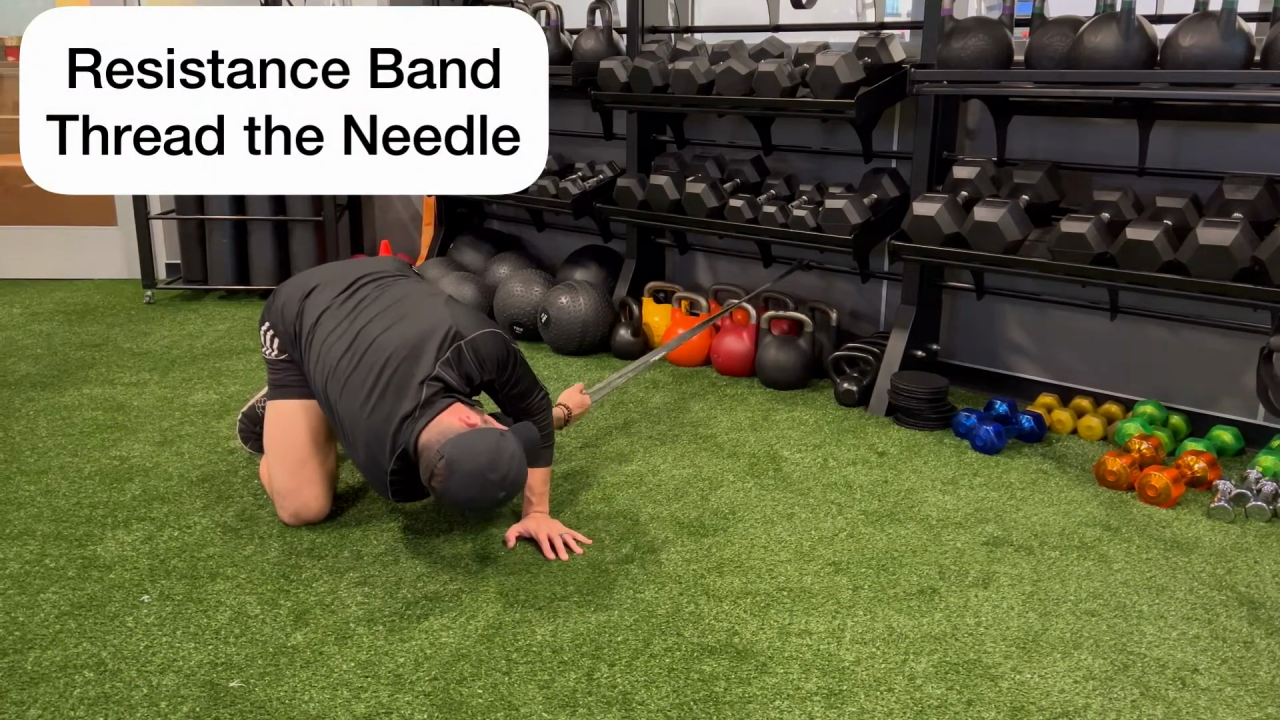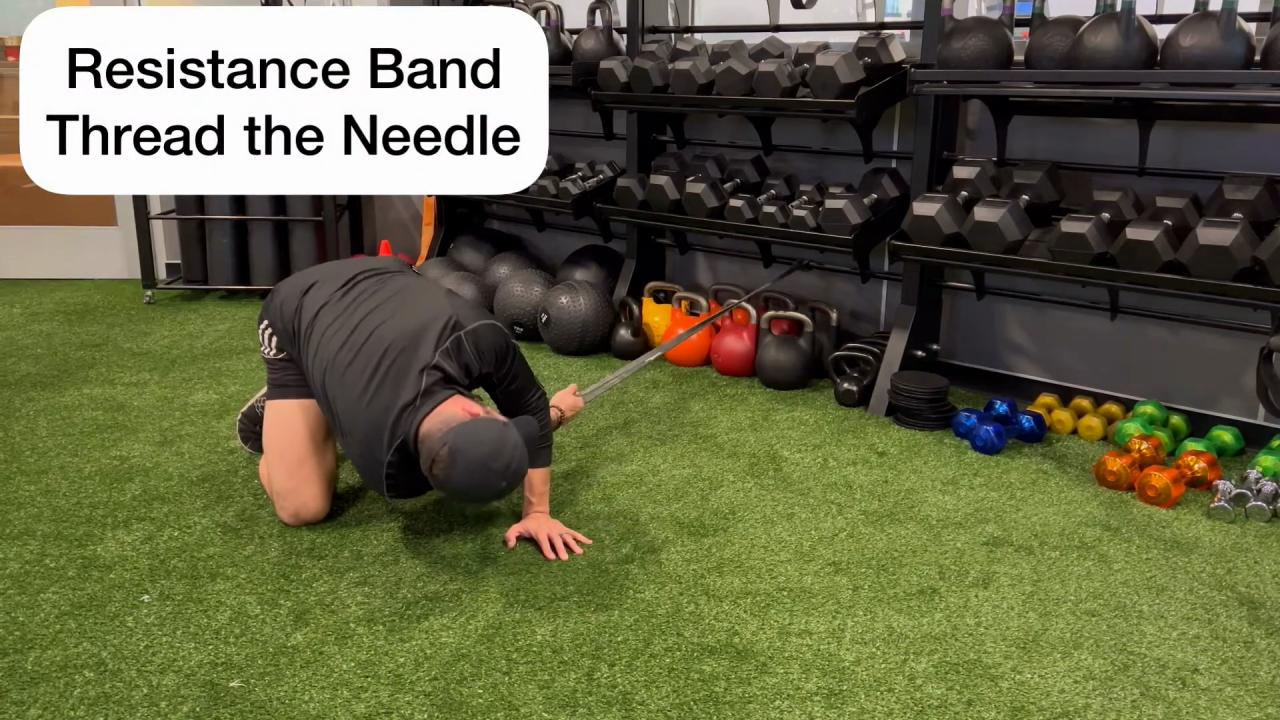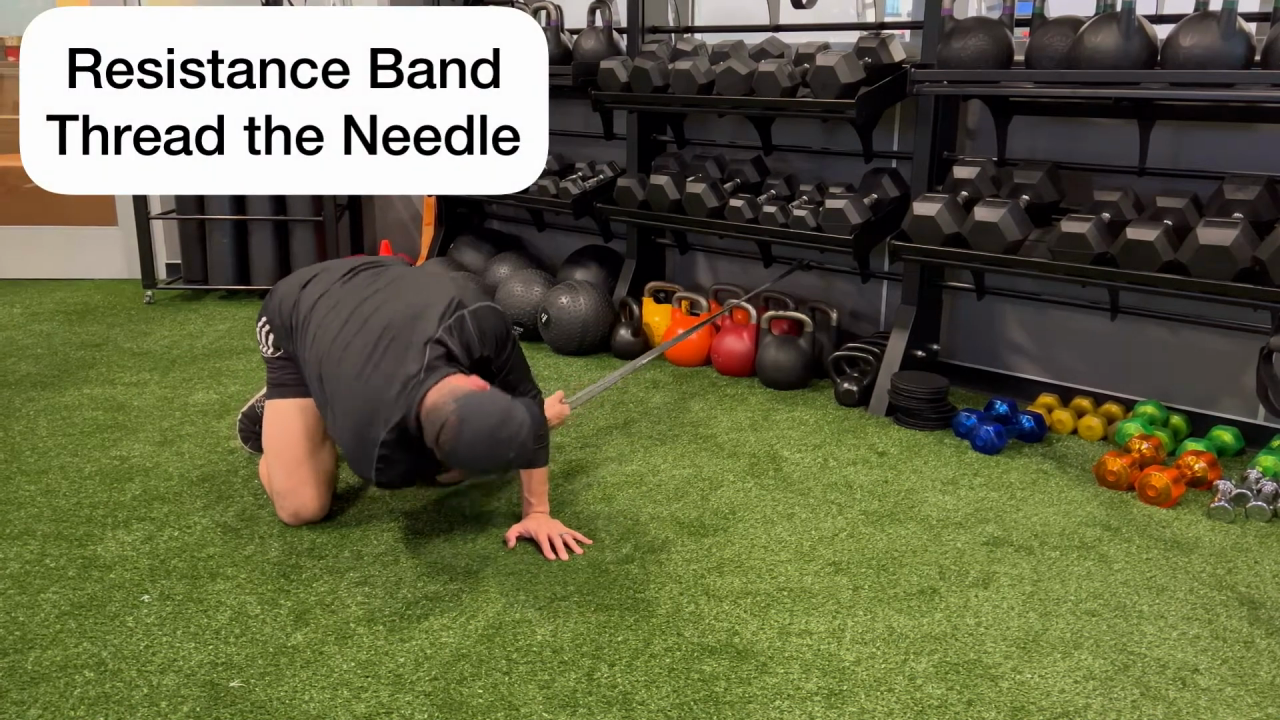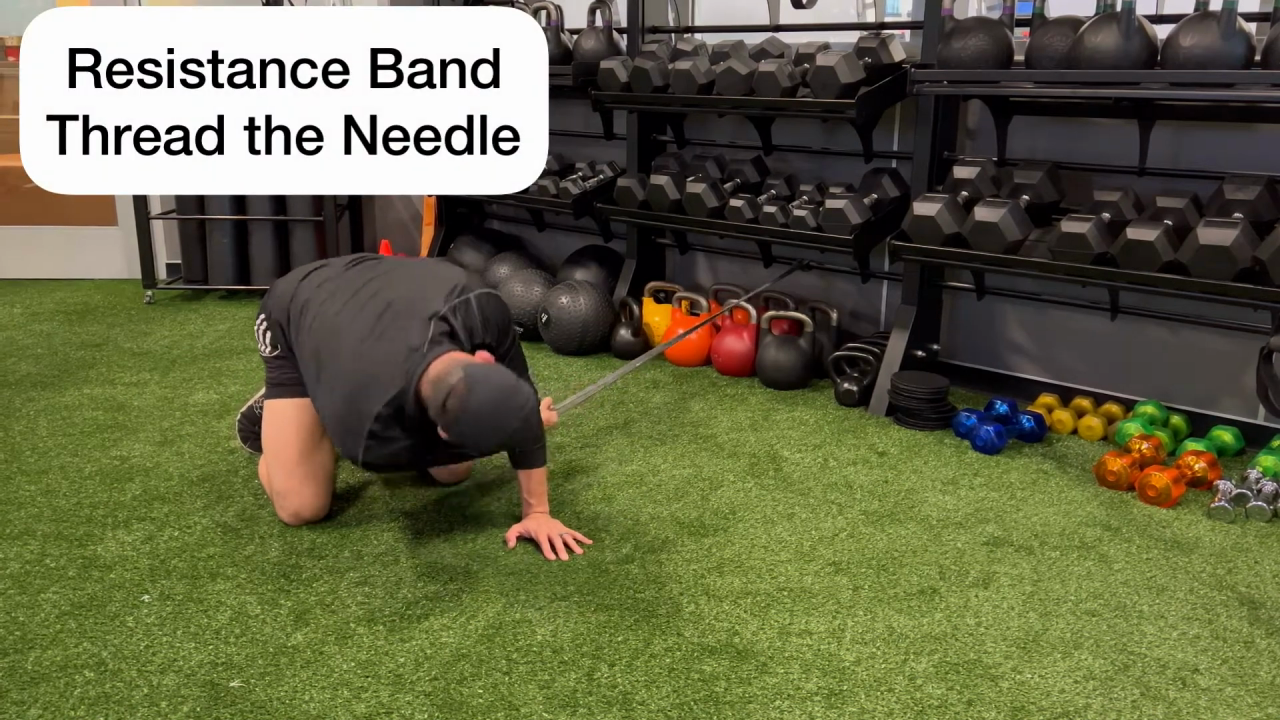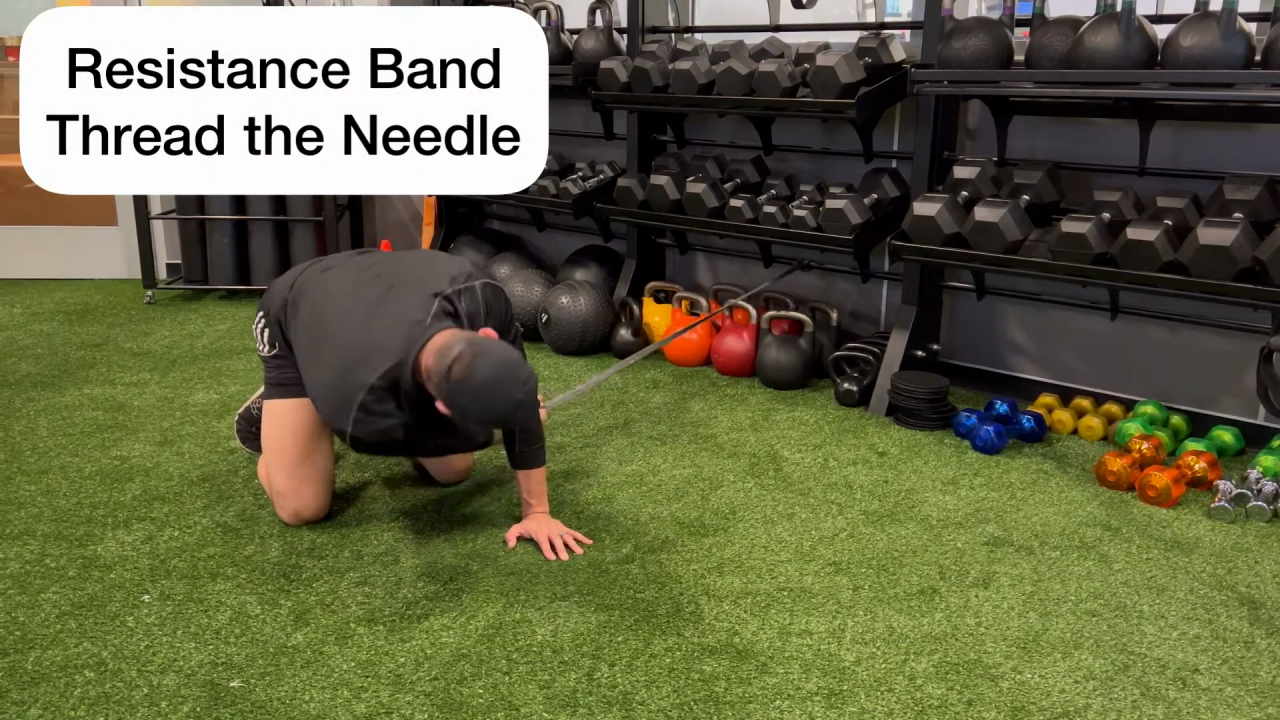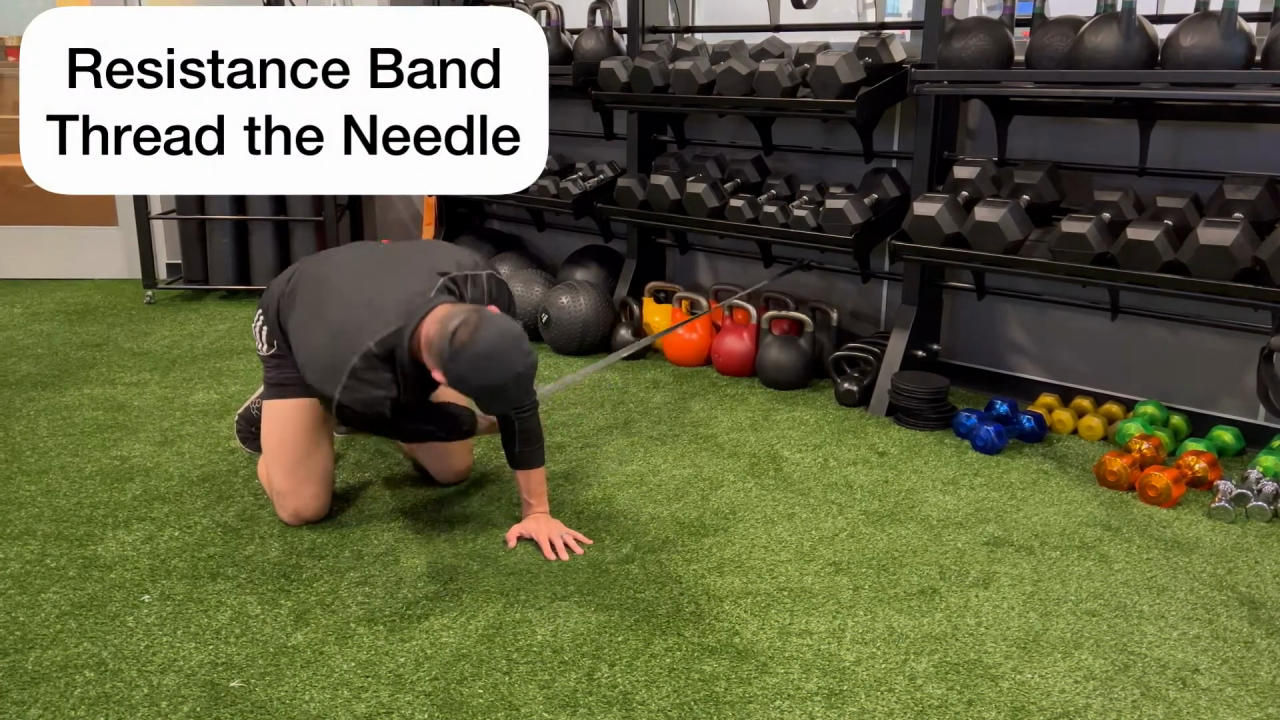
dt=0.1s
person 1, frame 1
left shoulder: (479, 344)
left elbow: (532, 408)
left wrist: (537, 512)
right wrist: (564, 413)
left knee: (466, 472)
right knee: (302, 509)
right ankle: (273, 412)
person 1, frame 2
left shoulder: (476, 336)
left elbow: (529, 407)
left wrist: (537, 512)
right wrist: (558, 415)
right knee: (302, 509)
right ankle: (272, 412)
person 1, frame 3
left shoulder: (479, 319)
left elbow: (524, 402)
left wrist: (536, 511)
right wrist: (547, 418)
left knee: (455, 469)
right knee: (300, 509)
right ankle: (272, 411)
person 1, frame 4
left shoulder: (478, 307)
left elbow: (518, 404)
left wrist: (537, 511)
right wrist: (534, 421)
left knee: (455, 471)
right knee: (301, 508)
right ankle: (271, 410)
person 1, frame 5
left shoulder: (482, 297)
right shoulder: (365, 412)
left elbow: (518, 400)
right elbow: (438, 433)
left wrist: (537, 511)
right wrist: (500, 429)
left knee: (453, 470)
right knee: (301, 509)
right ankle: (270, 411)
person 1, frame 6
left shoulder: (484, 288)
right shoulder: (356, 384)
left elbow: (520, 401)
right elbow: (430, 423)
left wrist: (537, 511)
right wrist: (489, 423)
left knee: (454, 471)
right knee: (302, 508)
right ankle: (269, 410)
